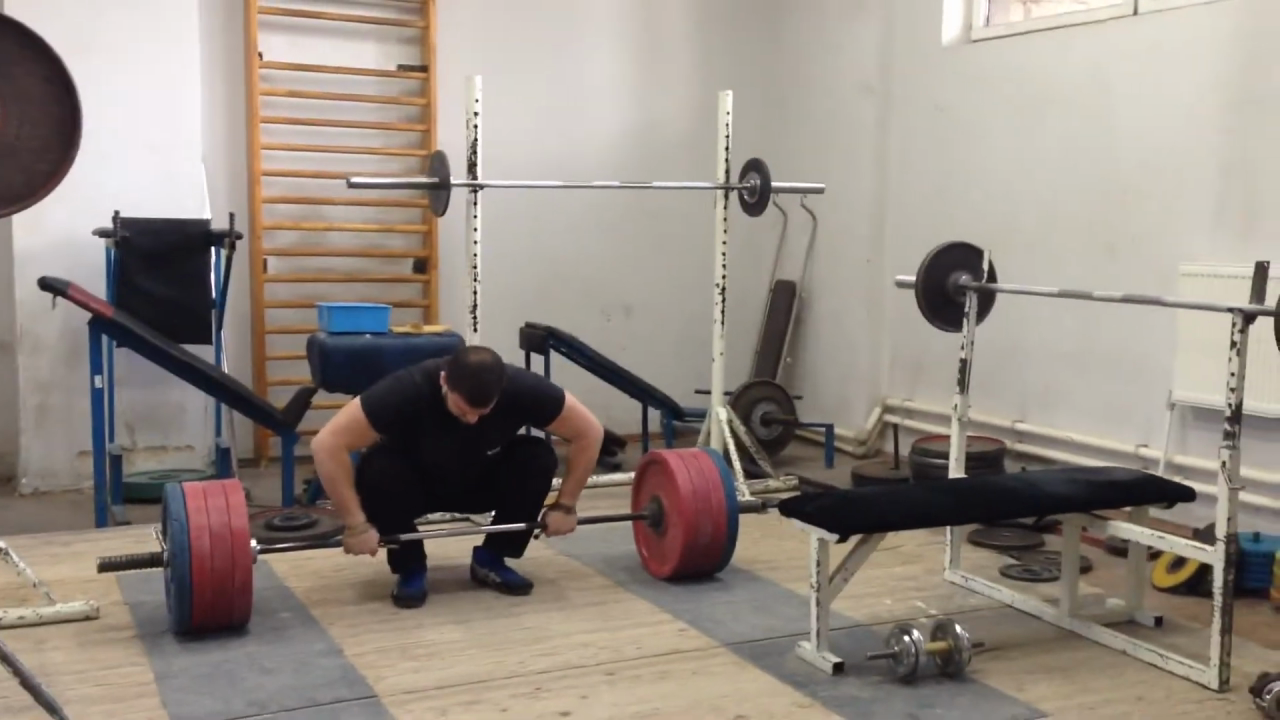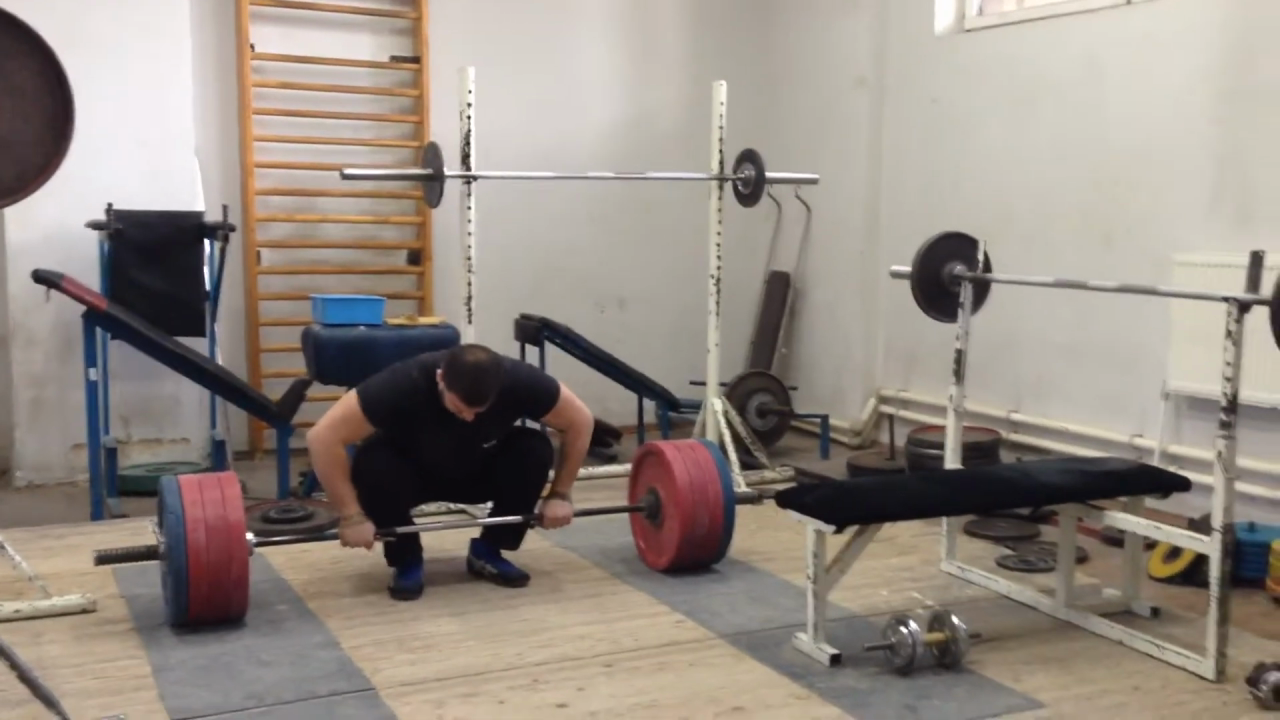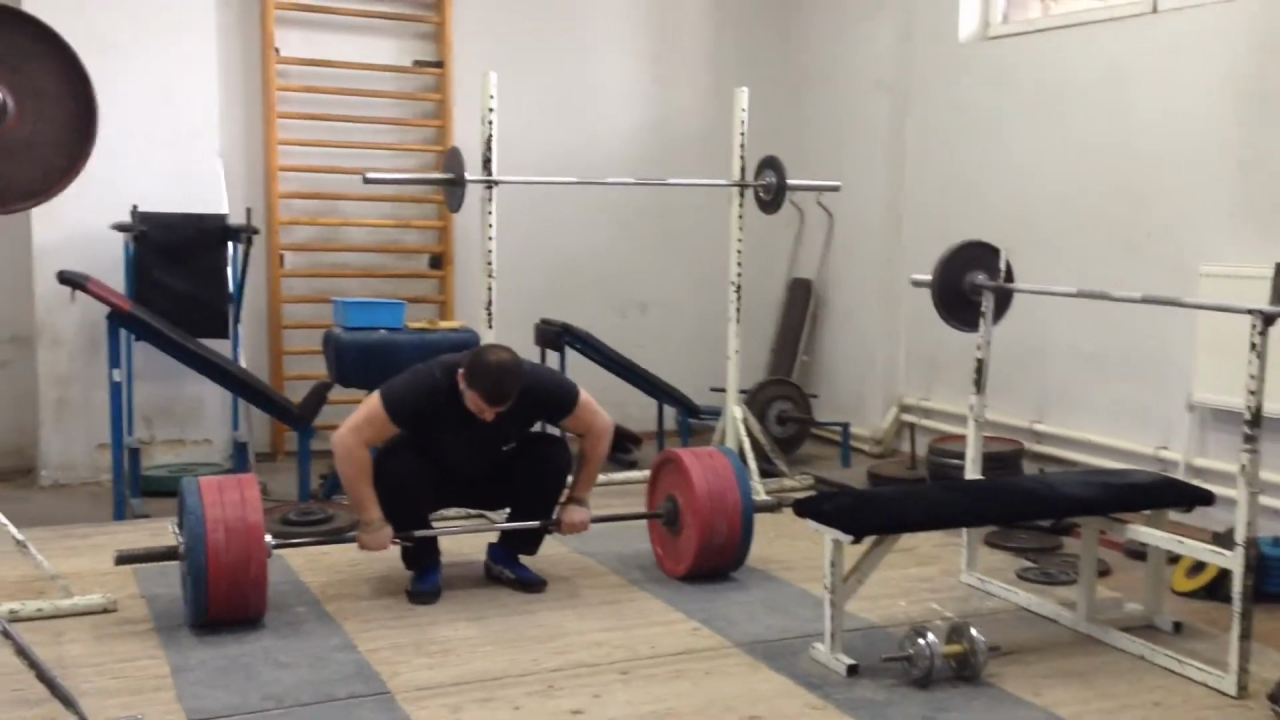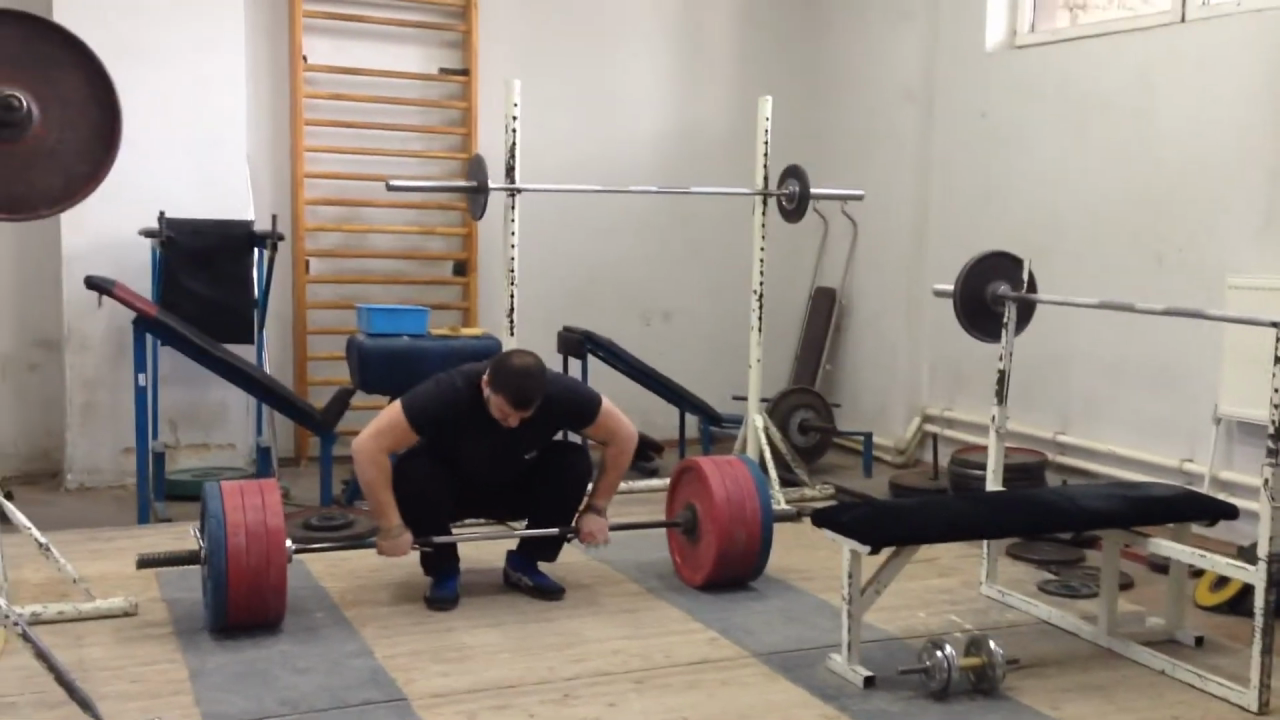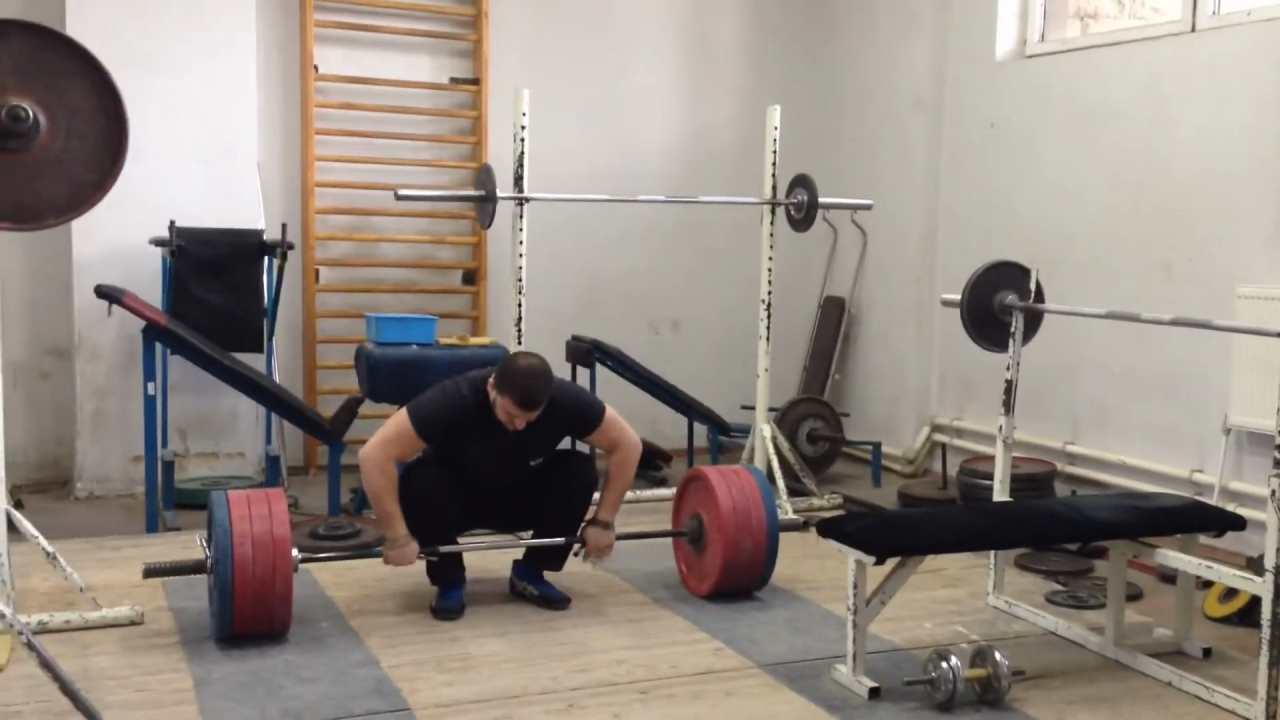
dt=0.2s
person 1, frame 1
left shoulder: (522, 389)
right shoulder: (408, 390)
left elbow: (590, 432)
right elbow: (327, 444)
left wrist: (565, 506)
right wrist: (356, 524)
left hip: (480, 482)
right hip: (415, 485)
left knee: (539, 458)
right knee: (376, 471)
left ankle: (490, 560)
right ankle: (410, 568)
person 1, frame 2
left shoulder: (519, 381)
right shoulder: (404, 384)
left elbow: (581, 422)
right elbow: (322, 437)
left wrist: (560, 494)
right wrist: (352, 517)
left hip: (478, 472)
right hip: (410, 474)
left knee: (535, 450)
right knee: (373, 464)
left ankle: (487, 552)
right ankle: (407, 560)
person 1, frame 3
left shoulder: (539, 384)
right shoulder: (425, 384)
left elbow: (600, 427)
right elbow: (347, 439)
left wrist: (578, 500)
right wrist: (372, 521)
left hip: (495, 478)
right hip: (430, 481)
left knee: (554, 455)
right knee: (393, 466)
left ankle: (504, 557)
right ankle: (424, 564)
person 1, frame 4
left shoulder: (561, 394)
right shoulder: (449, 393)
left elbow: (624, 436)
right elbow: (367, 446)
left wrist: (597, 510)
right wrist: (392, 528)
left hip: (515, 489)
right hip: (450, 491)
left knee: (575, 463)
right knee: (412, 472)
left ankle: (523, 564)
right ankle: (443, 571)
person 1, frame 5
left shoulder: (565, 400)
right shoulder: (454, 400)
left elbow: (628, 445)
right elbow: (374, 455)
left wrist: (603, 521)
right wrist: (398, 537)
left hip: (522, 500)
right hip: (457, 503)
left knee: (580, 471)
right knee: (420, 481)
left ankle: (529, 574)
right ankle: (449, 581)
